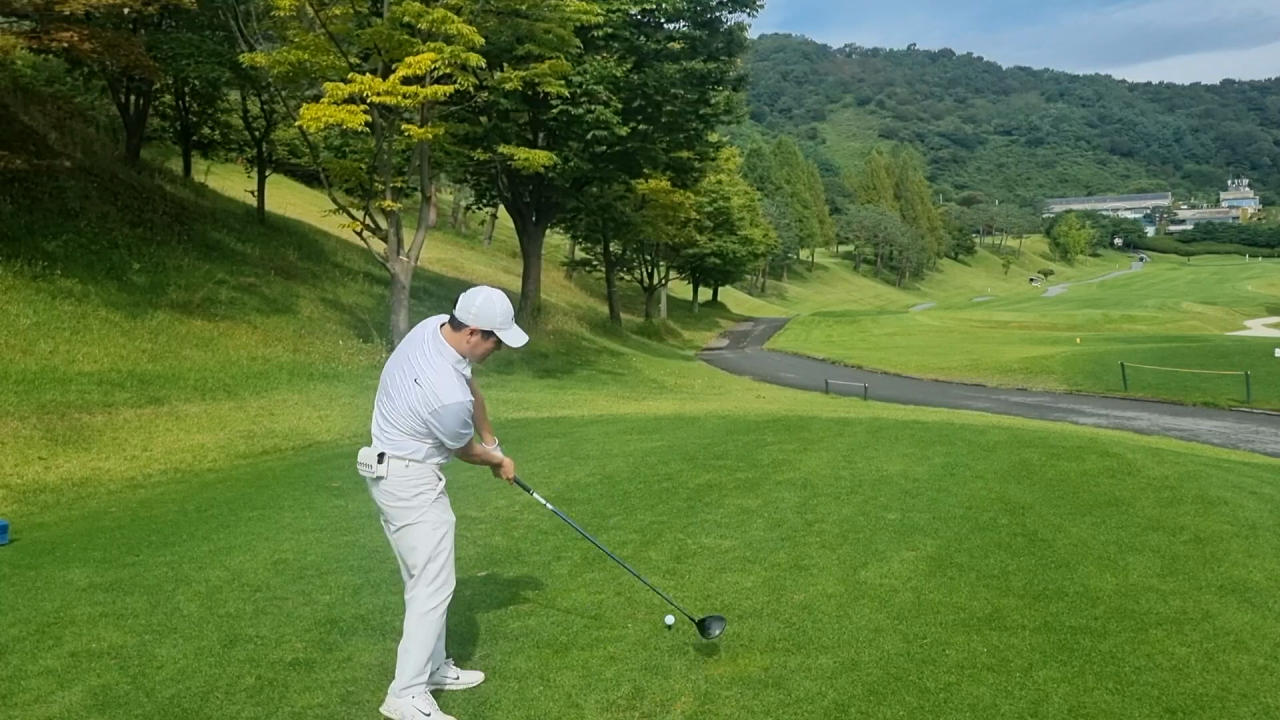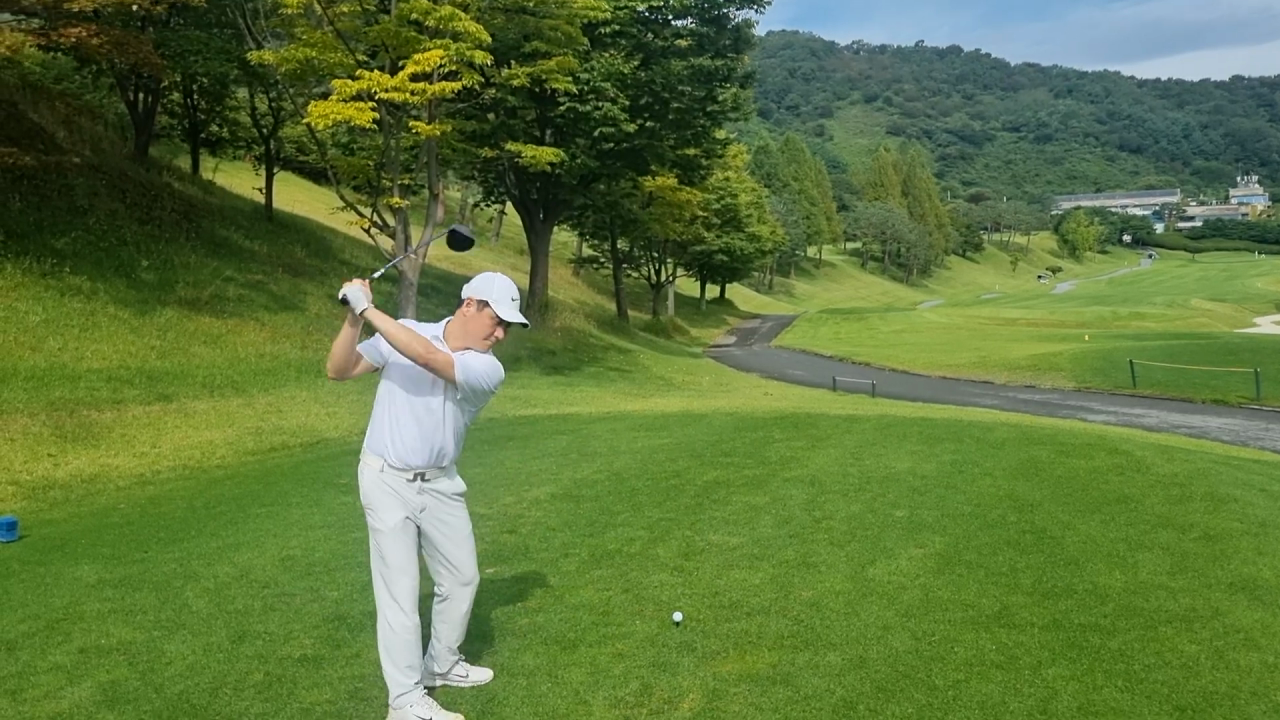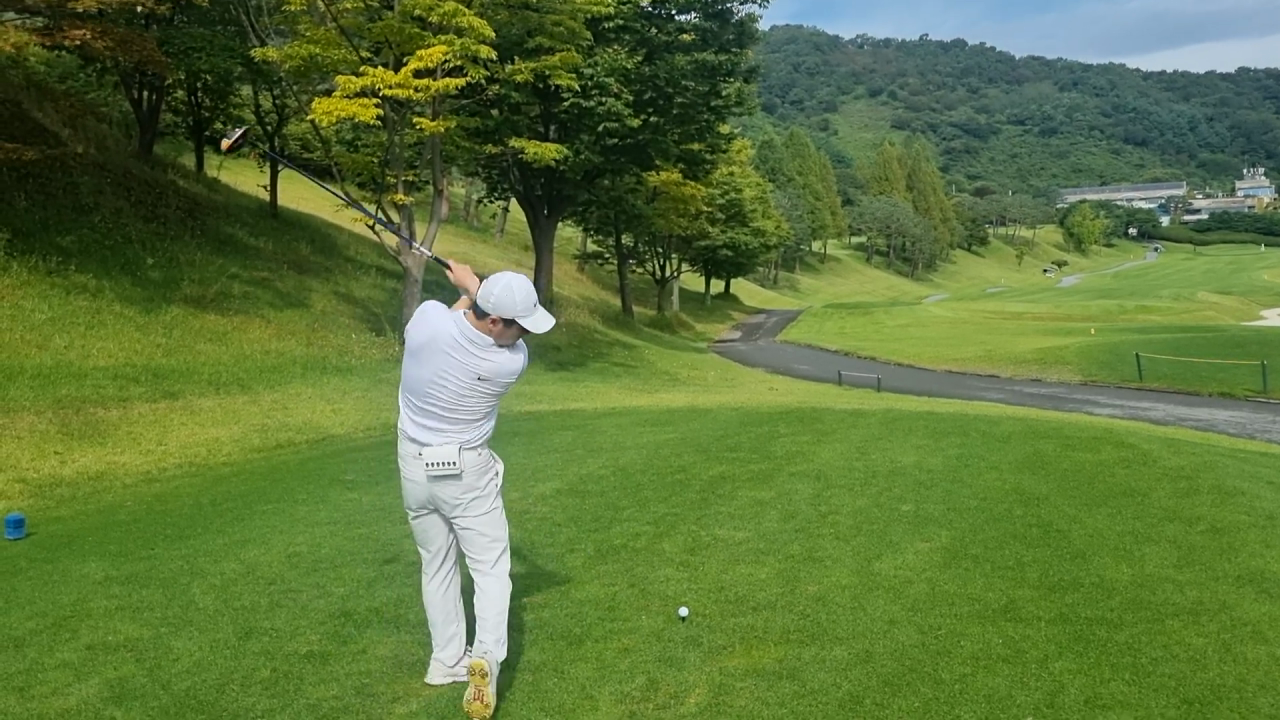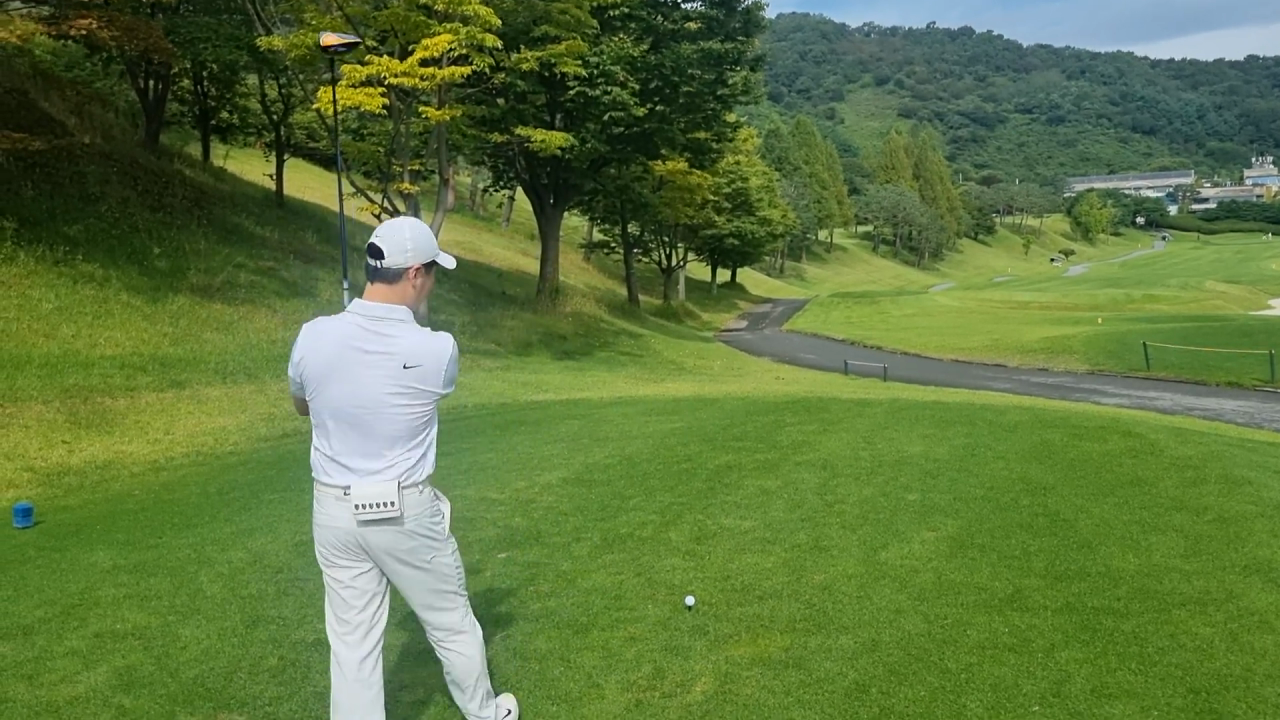
dt=1s
person 1, frame 1
left shoulder: (436, 327)
right shoulder: (445, 395)
right elbow: (465, 448)
left wrist: (494, 446)
right wrist: (498, 460)
left hip: (397, 472)
right hip: (411, 480)
left knee: (429, 577)
right knee: (434, 584)
left ankle: (432, 668)
person 1, frame 2
left shoulder: (487, 370)
right shoulder: (403, 330)
left elbow: (426, 356)
right elbow: (337, 370)
left wrist: (367, 309)
right wrist: (353, 316)
left hip: (439, 485)
right hip: (385, 480)
left knee: (461, 579)
right knee: (399, 591)
left ankle: (441, 665)
person 1, frame 3
left shoulder: (426, 319)
right shoulder: (510, 362)
right elbow: (510, 344)
left wrist: (469, 291)
right wrist: (472, 283)
left hip: (414, 465)
right hip: (466, 471)
left knee: (437, 565)
right knee: (490, 566)
left ankle: (447, 659)
right ankle: (485, 655)
person 1, frame 4
left shoulder: (313, 337)
right shoulder: (438, 349)
left hip: (335, 512)
right hip: (406, 512)
left knee: (352, 644)
right knee: (451, 622)
